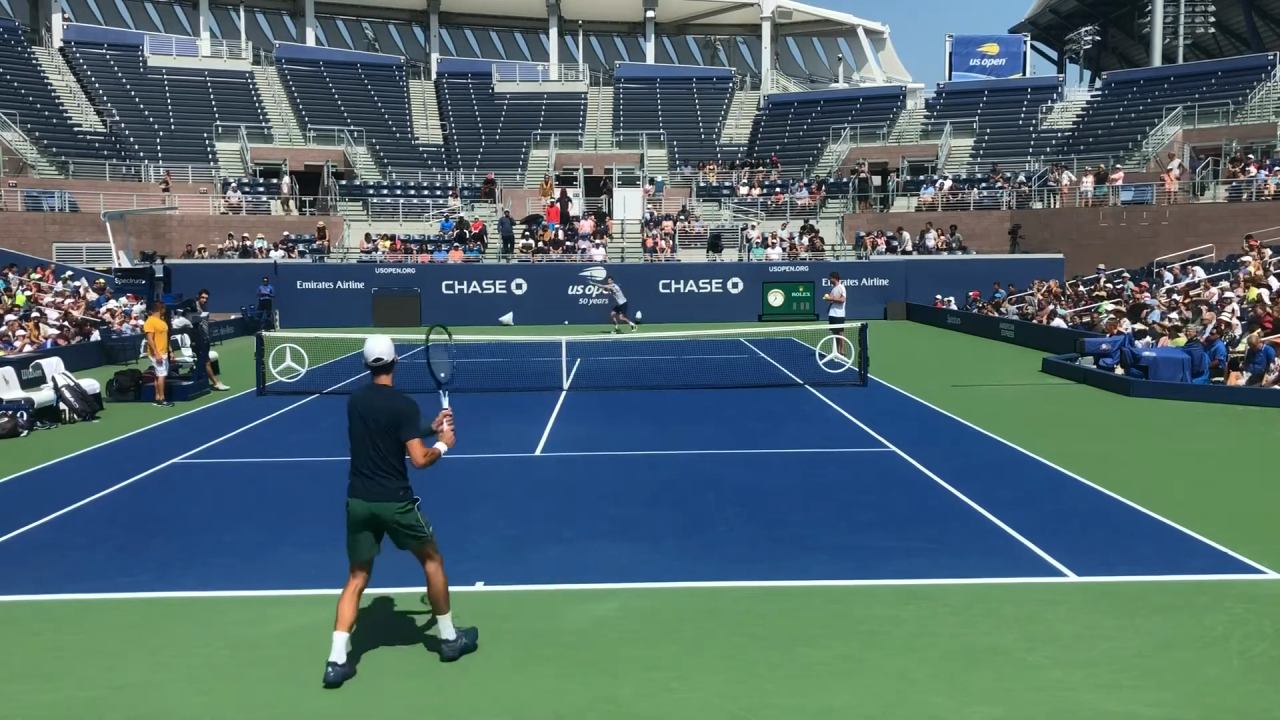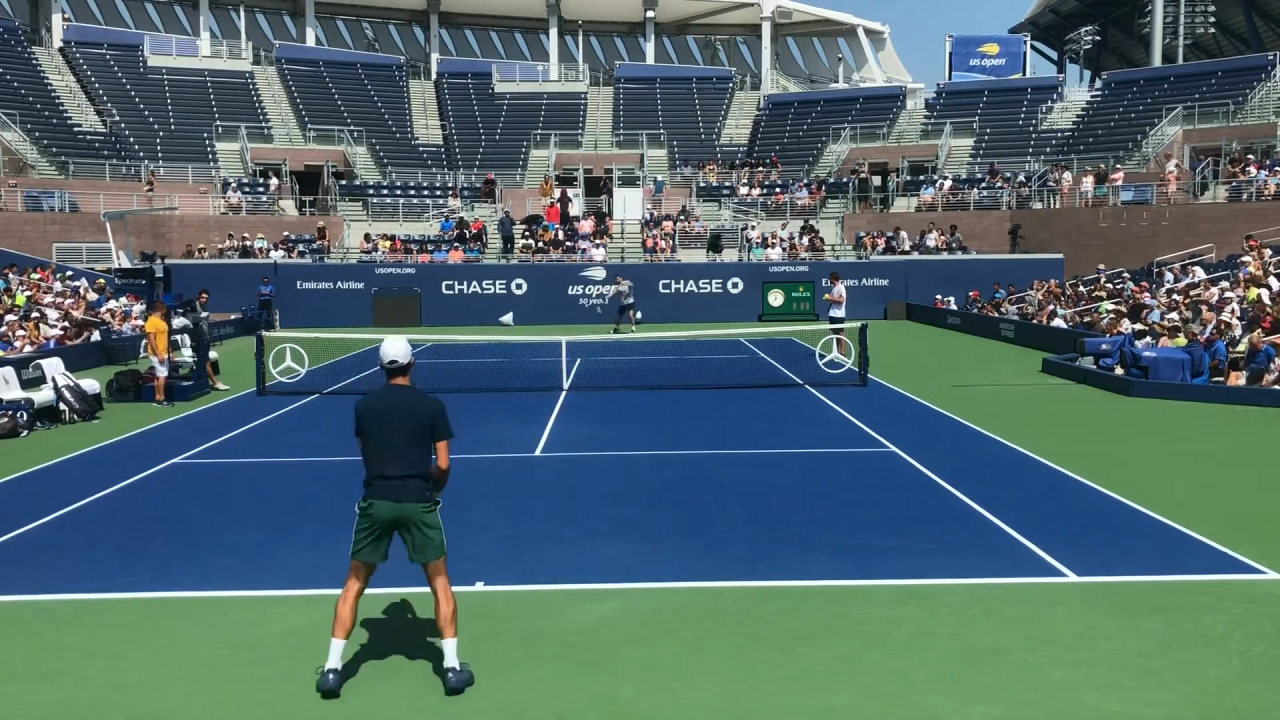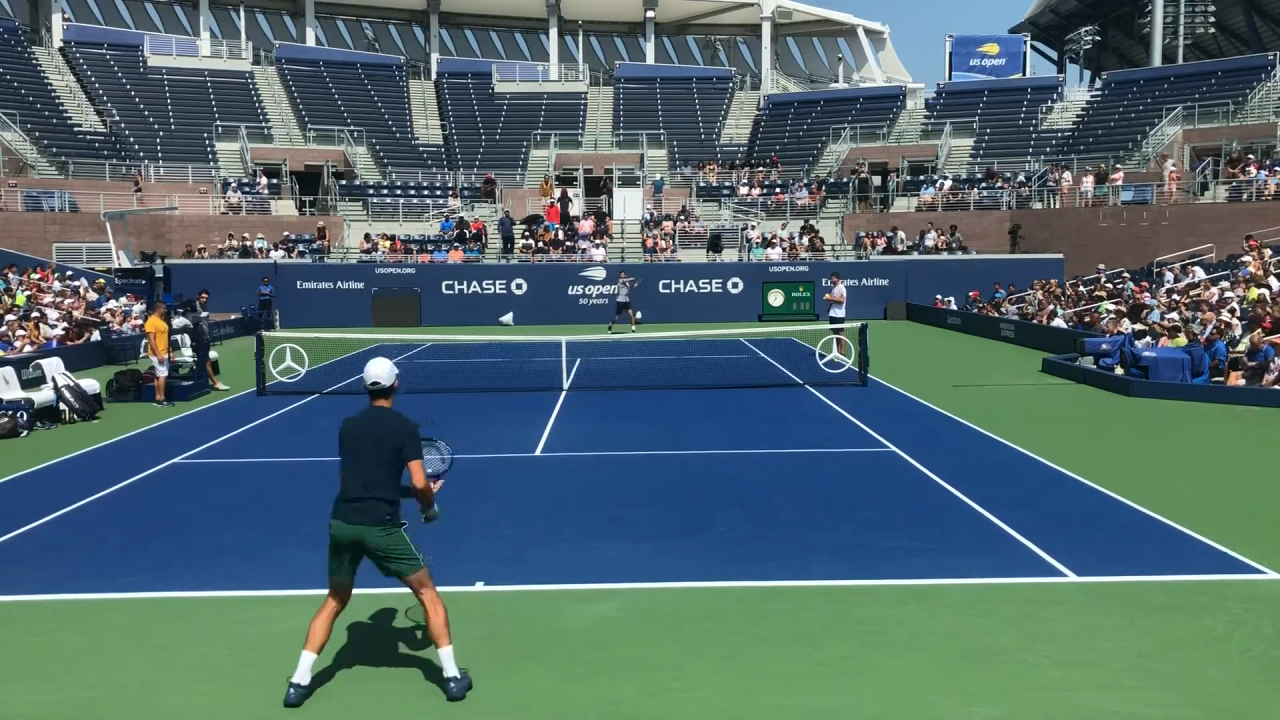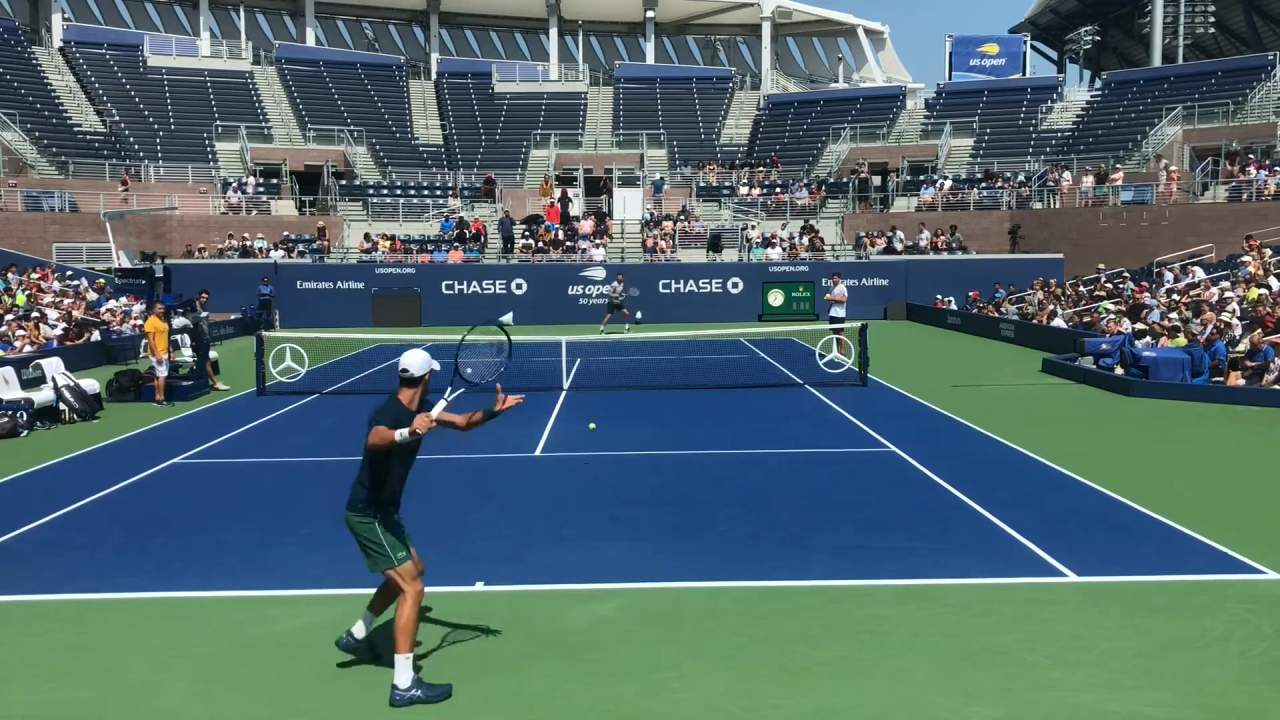
dt=0.4s
person 1, frame 1
left shoulder: (355, 400)
right shoulder: (404, 404)
right elbow: (419, 459)
left wrist: (429, 429)
right wrist: (443, 444)
left hip: (358, 501)
right hip: (395, 501)
left knee: (357, 579)
right knee: (432, 560)
left ankle: (336, 661)
right ankle: (449, 638)
person 1, frame 2
left shoulder: (364, 406)
right shoulder: (433, 406)
left elbow: (367, 458)
right elbow: (443, 465)
left hip: (375, 503)
right hip: (419, 504)
left knee: (354, 585)
right knee: (440, 583)
left ankle: (332, 669)
right ankle: (452, 667)
person 1, frame 3
left shoulder: (348, 426)
right shoulder: (405, 427)
right elbow: (419, 484)
right wrist: (429, 507)
left hip: (342, 524)
right hip: (382, 525)
left knee: (335, 602)
right knee: (428, 594)
left ankle: (299, 682)
right ankle: (452, 676)
person 1, frame 4
left shoulder: (419, 409)
right shoulder: (387, 411)
left elbow: (464, 422)
right elbow: (374, 440)
left wrist: (494, 410)
right wrist: (406, 432)
left hip: (380, 512)
right hip: (367, 514)
left knee: (411, 571)
right knee: (411, 589)
left ankle: (356, 635)
right ankle: (403, 684)
